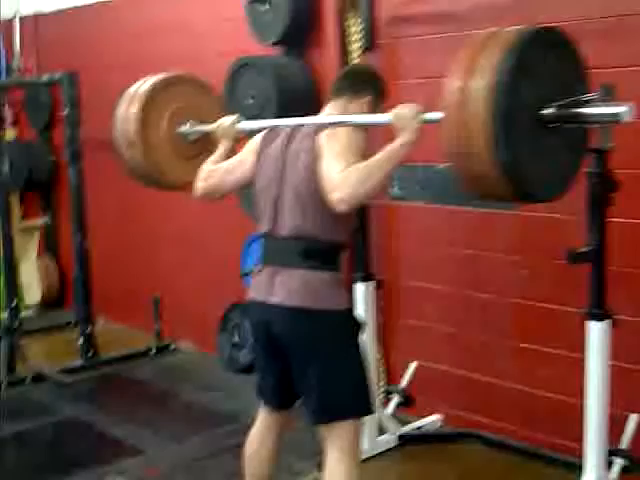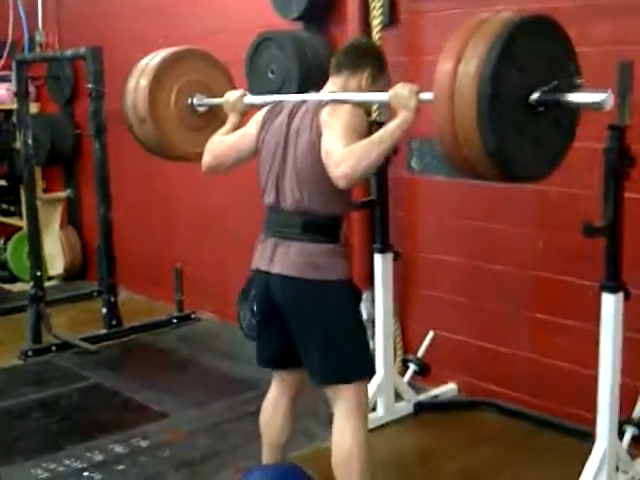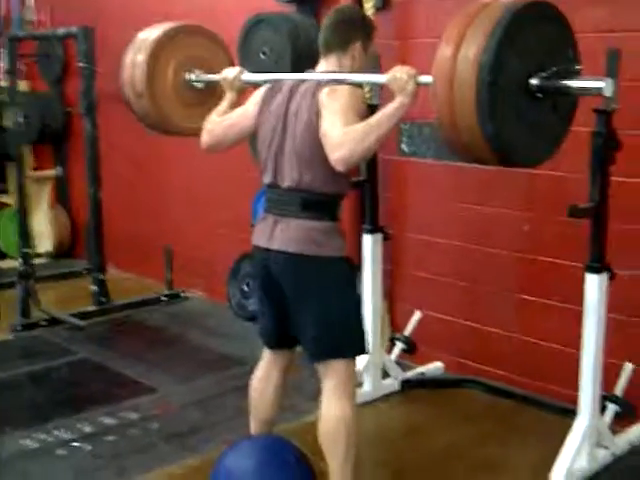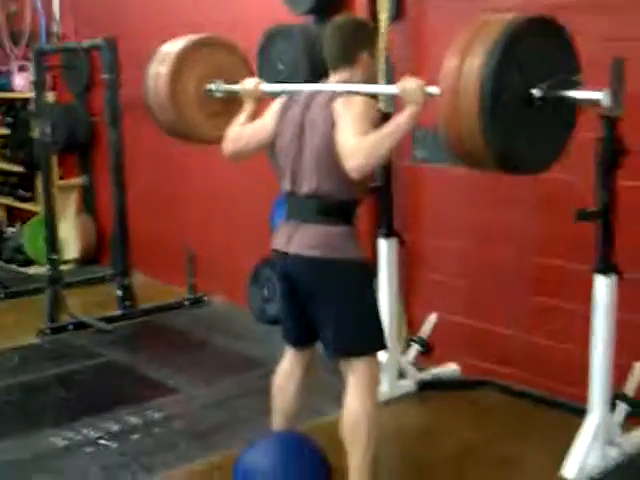
dt=0.7s
person 1, frame 1
left shoulder: (268, 138)
right shoulder: (341, 136)
left elbow: (204, 186)
right elbow: (342, 194)
left wrist: (224, 142)
right wrist: (403, 139)
left hip: (264, 295)
right hip: (313, 300)
left knee: (271, 412)
right knee: (341, 435)
person 1, frame 2
left shoulder: (272, 112)
right shoulder: (343, 111)
left elbow: (212, 159)
right elbow: (344, 170)
left wrist: (234, 115)
right wrist: (402, 118)
left hip: (269, 263)
right hip: (315, 268)
left knee: (285, 380)
right knee: (349, 400)
person 1, frame 3
left shoulder: (271, 90)
right shoulder: (340, 92)
left elbow: (210, 137)
right elbow: (342, 153)
left wrist: (230, 92)
right wrist: (400, 100)
left hip: (268, 238)
right hip: (313, 245)
left knee: (274, 355)
right knee: (338, 376)
person 1, frame 4
left shoulder: (288, 101)
right shoulder: (355, 102)
left elbow: (231, 146)
right elbow: (357, 161)
left wrist: (249, 102)
right wrist: (410, 110)
left hip: (289, 243)
right hip: (331, 248)
left knee: (296, 352)
right knee: (362, 372)
